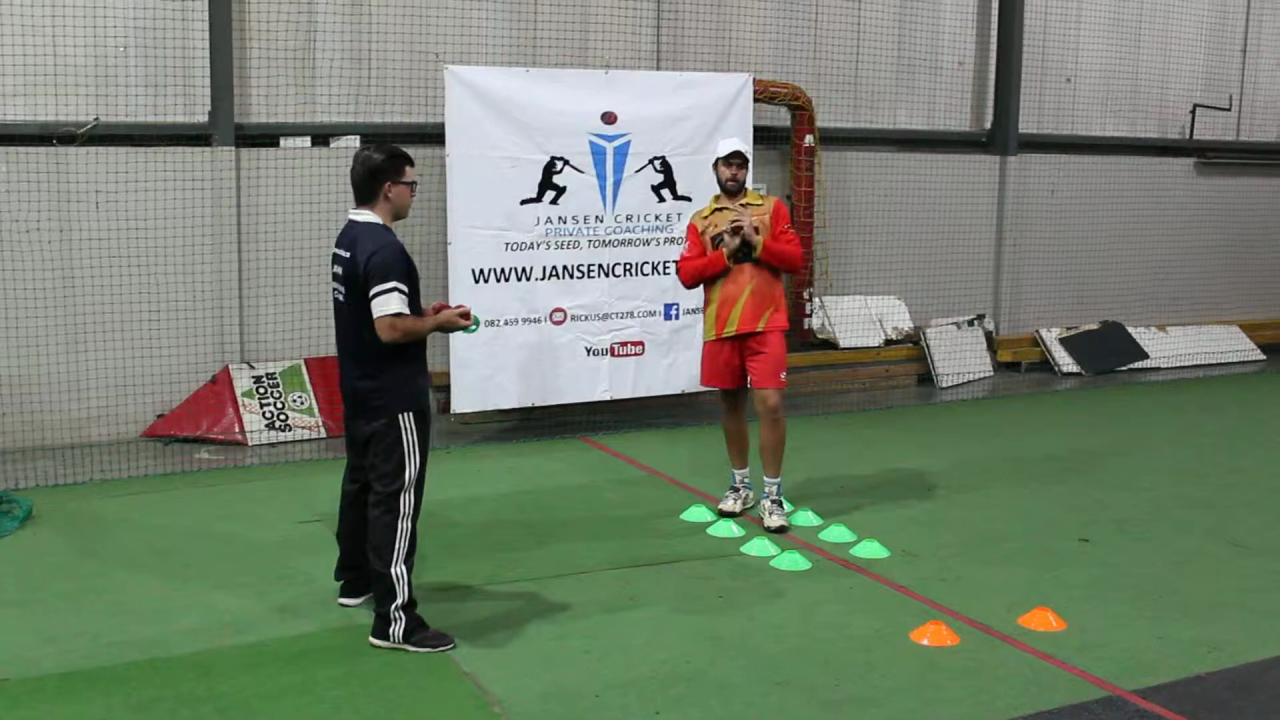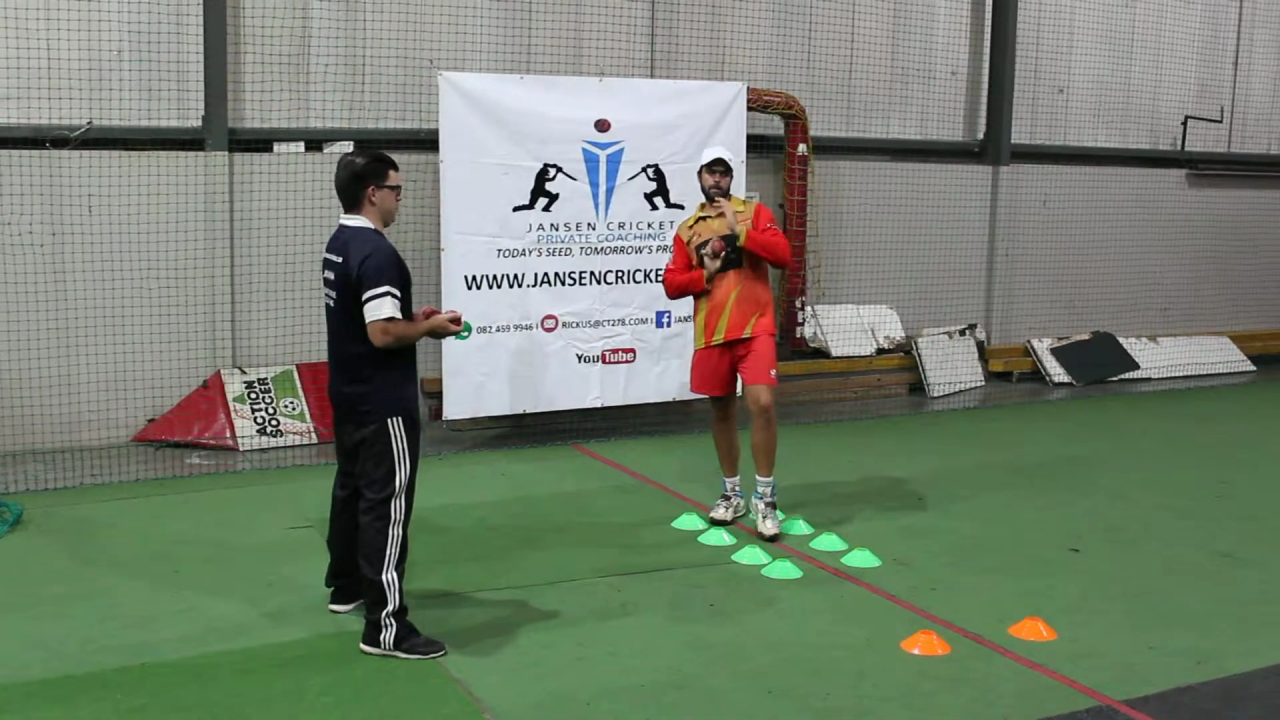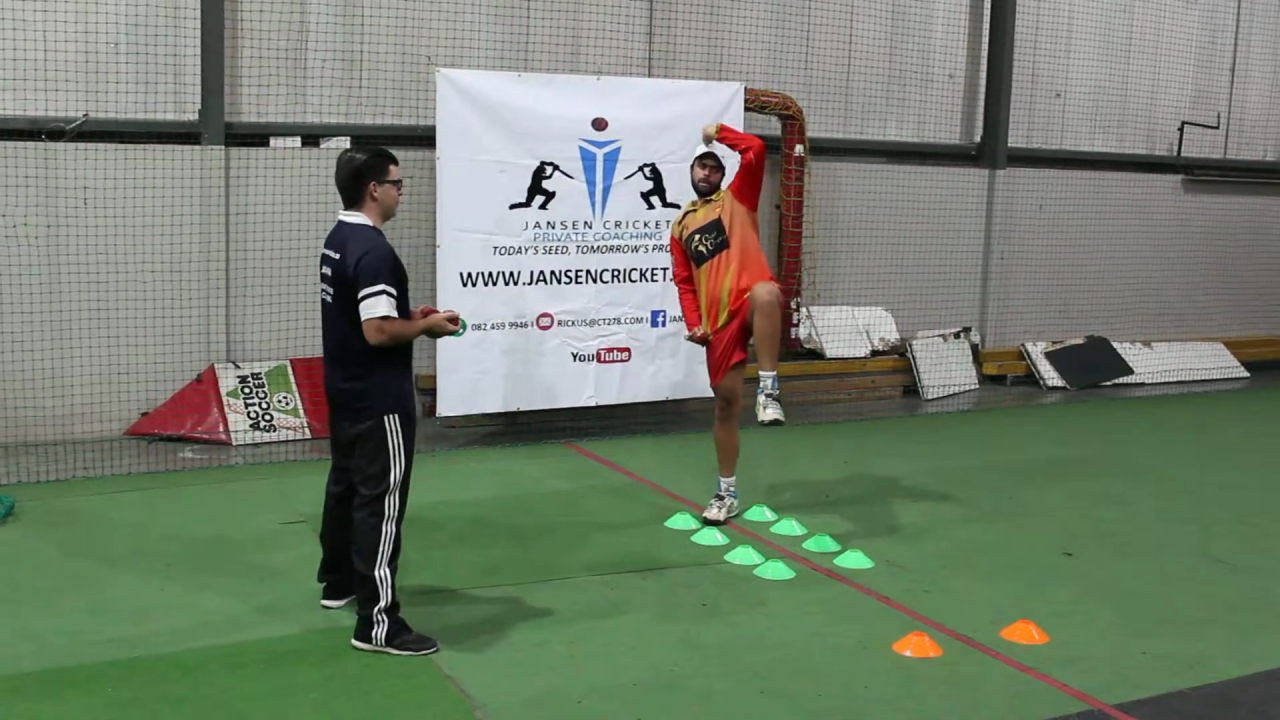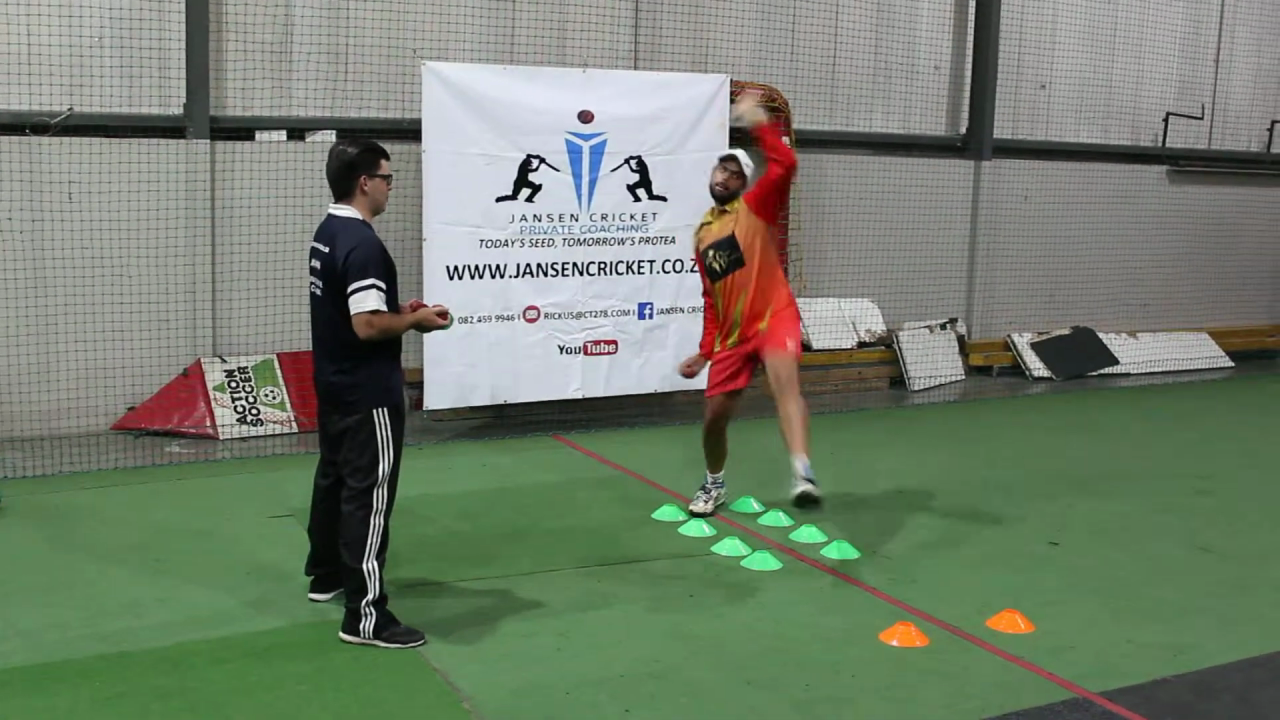
dt=1s
person 1, frame 1
left shoulder: (349, 238)
right shoulder: (384, 249)
right elbow: (390, 329)
left wrist: (420, 312)
right wrist: (439, 323)
left hip: (360, 391)
right hip: (393, 399)
left knee: (362, 484)
right knee: (396, 500)
left ankle: (355, 580)
right ankle: (394, 620)
person 1, frame 2
left shoulder: (339, 243)
right shoulder: (377, 253)
right elbow: (383, 333)
left wrist: (411, 316)
right wrist: (430, 327)
left hip: (350, 395)
right hip: (382, 403)
left knee: (352, 489)
right knee: (387, 506)
left ankle: (346, 586)
right ankle: (385, 626)
person 1, frame 3
left shoulder: (338, 239)
right shoulder: (374, 251)
right elbow: (379, 332)
left wrist: (409, 315)
right wrist: (427, 326)
left hip: (346, 390)
right hip: (379, 400)
left knee: (347, 485)
right knee: (381, 503)
left ankle: (338, 581)
right ankle: (377, 622)
person 1, frame 4
left shoulder: (327, 232)
right shoulder: (363, 245)
right elbow: (367, 326)
left wrist: (397, 309)
right wrist: (416, 320)
left hip: (334, 384)
right hip: (367, 393)
left knee: (334, 478)
right knee: (368, 496)
left ankle: (326, 574)
right ankle: (364, 615)
person 2, frame 1
left shoulder: (771, 208)
right shoulder: (701, 221)
left elbow: (795, 259)
right elbow: (687, 275)
left wrist: (756, 239)
right wrist: (726, 252)
left hip: (765, 325)
right hip: (721, 328)
left knee: (770, 404)
right knee: (732, 404)
left ankle: (772, 495)
right ankle: (740, 485)
person 2, frame 2
left shoulder: (754, 213)
right shoulder: (687, 229)
left elbow: (782, 254)
right elbow: (672, 283)
left wrist: (740, 228)
right wrist: (702, 276)
left hip: (754, 327)
right hip: (711, 334)
left knee: (761, 404)
right knee: (721, 411)
left ankle: (765, 495)
right ankle: (731, 493)
person 2, frame 3
left shoulder: (738, 198)
right shoulder: (681, 227)
left elbow: (756, 149)
right elbow: (685, 282)
left wrist: (717, 131)
right wrist: (694, 323)
left hip: (755, 303)
right hip: (719, 319)
left knee: (764, 293)
right knee: (725, 401)
left ankle: (768, 390)
right ankle: (727, 492)
person 2, frame 4
left shoulder: (754, 206)
right shoulder: (703, 236)
left elbow: (784, 163)
left wrist: (757, 118)
right wrist: (704, 353)
left hip: (773, 317)
right hip: (732, 335)
left knee: (783, 379)
right knee: (714, 417)
left ankle: (802, 475)
right ankle: (713, 483)
